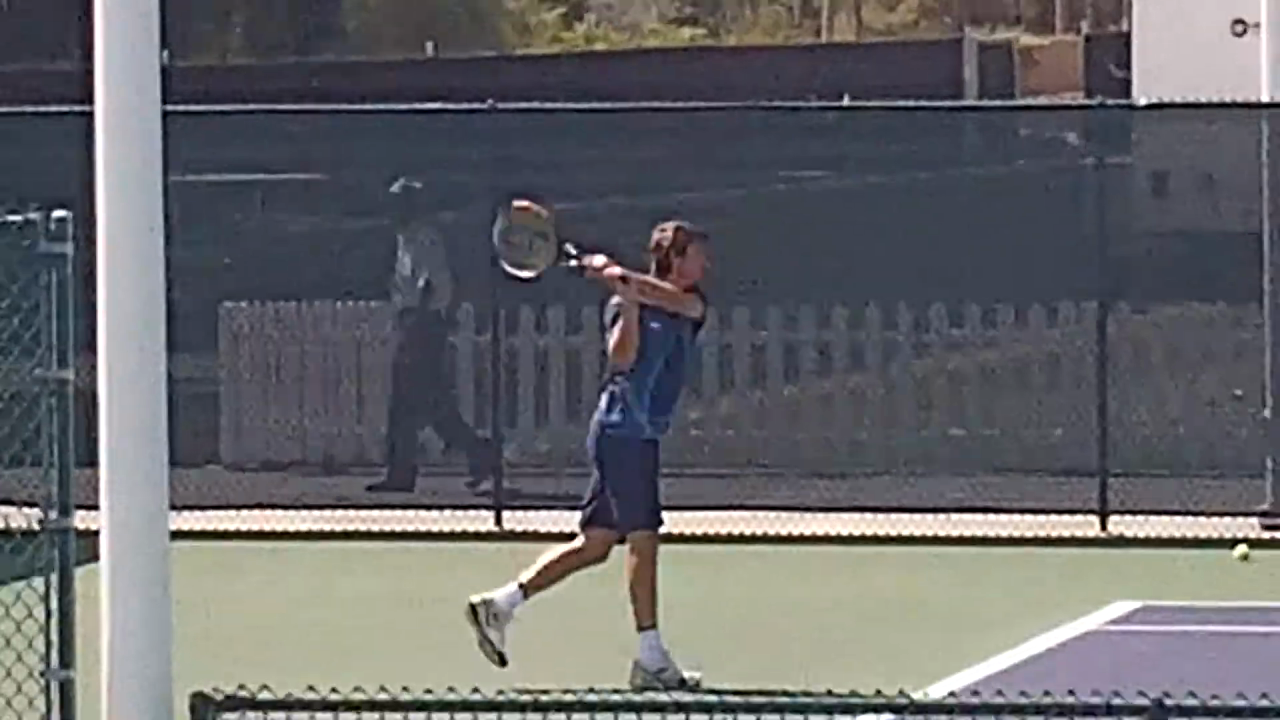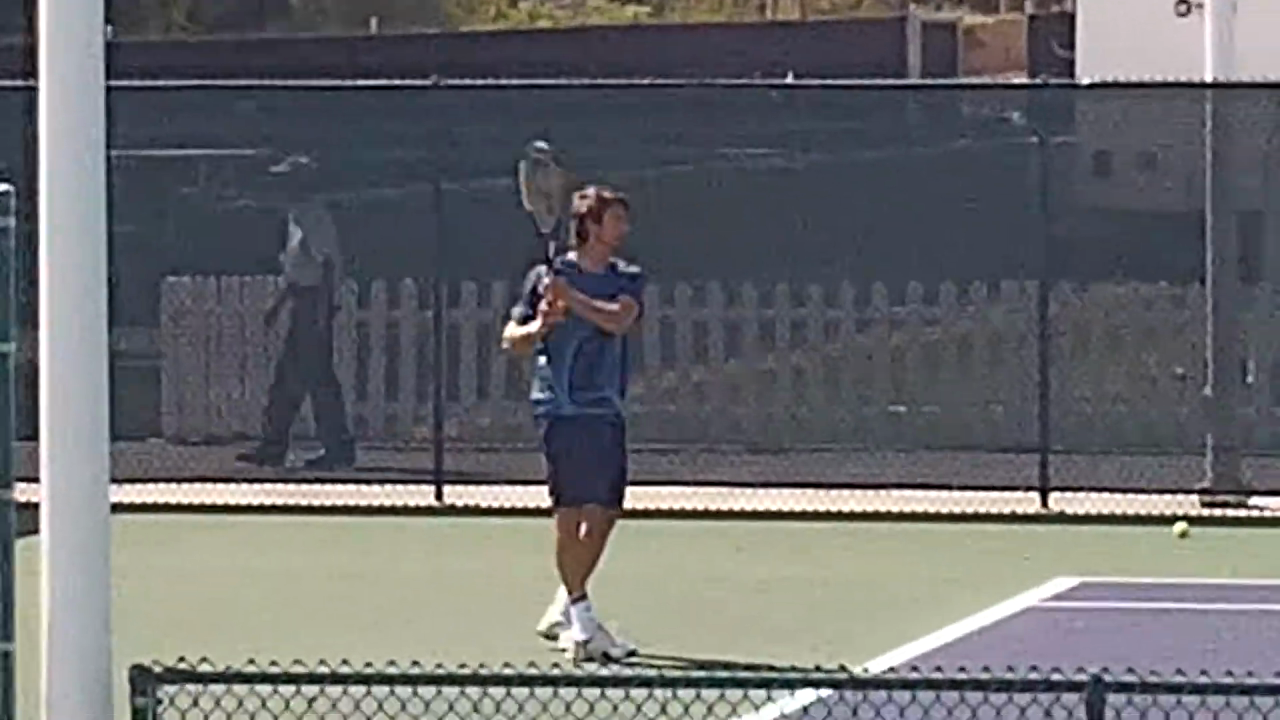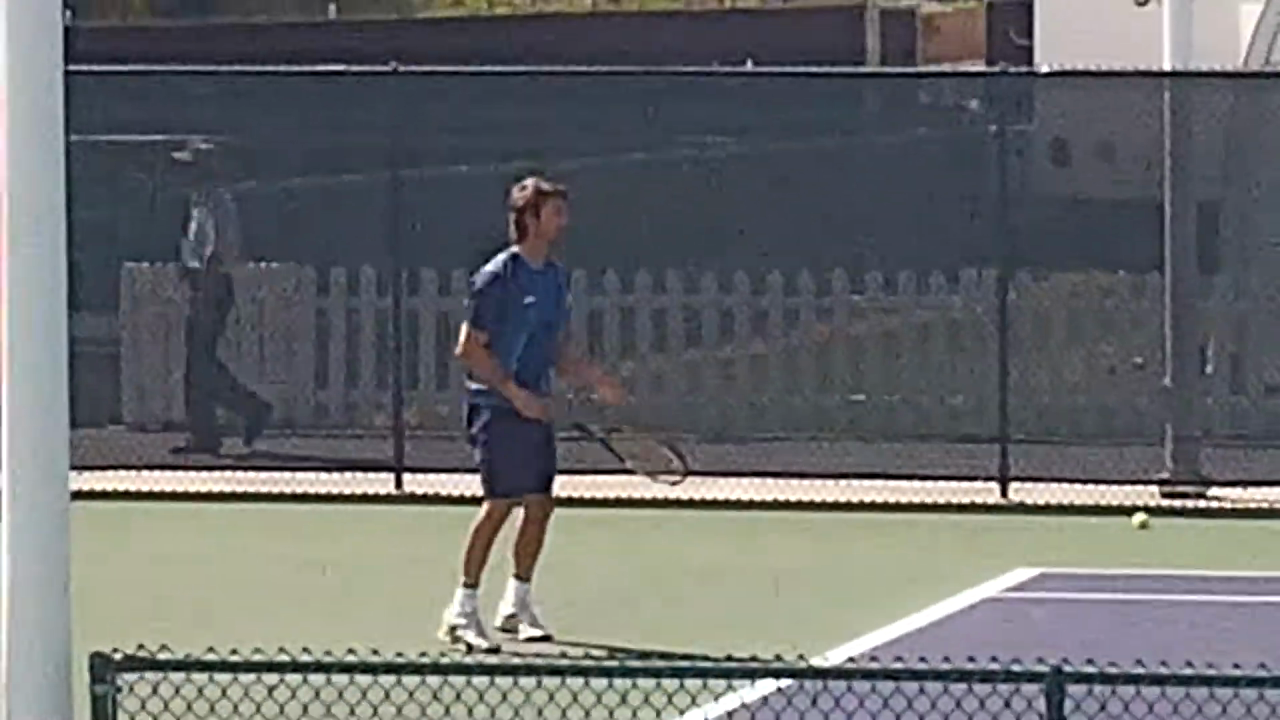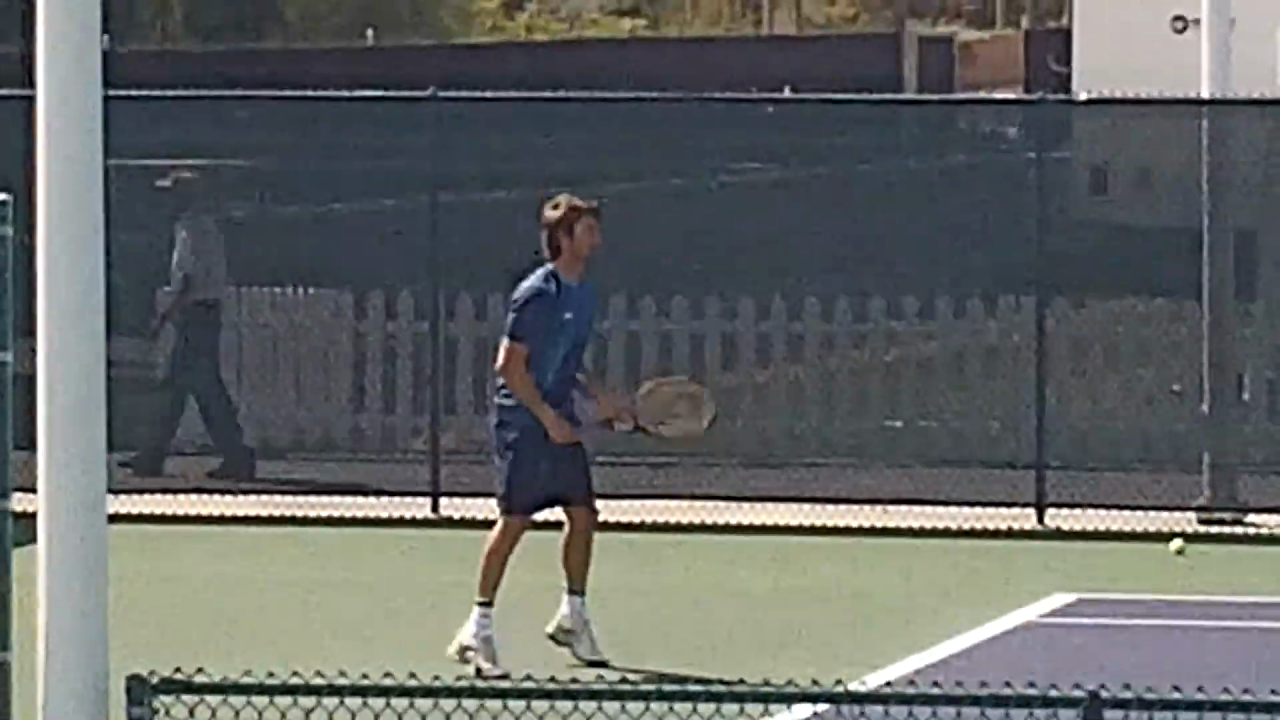
dt=0.4s
person 1, frame 1
left shoulder: (689, 302)
right shoulder: (625, 301)
left elbow: (683, 302)
right elbow: (622, 357)
left wrist: (627, 277)
right wrist: (623, 286)
left hip: (639, 438)
right hip: (622, 435)
left knee: (598, 542)
right knee: (643, 538)
left ankle: (502, 604)
right ankle: (649, 656)
person 1, frame 2
left shoulder: (630, 278)
right shoulder: (547, 277)
left elbow: (622, 319)
right elbow: (511, 338)
left wrist: (578, 303)
right wrist: (540, 324)
left hip: (607, 413)
right hip: (561, 411)
left knee: (603, 516)
right knee: (570, 514)
left ankle: (562, 614)
right ankle: (584, 625)
person 1, frame 3
left shoulder: (555, 276)
right shoulder: (498, 276)
right elbow: (469, 349)
left wrist: (594, 380)
right wrist: (515, 394)
left hip: (531, 408)
right hip: (496, 408)
left knee: (539, 505)
right knee: (499, 503)
left ankle: (516, 604)
right ankle: (461, 610)
person 1, frame 4
left shoulder: (584, 291)
right shoulder: (537, 293)
right elbow: (508, 363)
left wrist: (596, 395)
right wrist: (547, 416)
left hip: (561, 425)
right hip: (524, 422)
left knee: (584, 516)
right knee: (514, 521)
left ankle: (571, 618)
right ankle: (474, 632)
person 2, frame 1
left shoulder: (424, 239)
right shoulder: (408, 238)
left elbow: (426, 290)
left wrist: (407, 333)
right wrist: (404, 333)
left hip: (423, 326)
right hip: (416, 329)
left knee: (409, 402)
right knee: (433, 403)
person 2, frame 2
left shoulder: (314, 219)
right shoulder: (299, 218)
left elbow: (328, 265)
left wrist: (322, 313)
right wrist: (278, 305)
left hip: (313, 311)
right hip: (305, 309)
left knee: (290, 380)
right knee: (318, 381)
person 2, frame 3
left shoulder: (212, 203)
right shoulder: (203, 201)
left elbow: (216, 257)
left wrist: (202, 300)
left hip: (210, 290)
right hip: (206, 290)
left knee: (200, 361)
right knee: (201, 361)
person 2, frame 4
left shoulder: (193, 229)
right shoulder: (194, 226)
left elbow: (188, 281)
left wrist: (163, 317)
left hip: (196, 315)
right hip: (198, 315)
left knee: (207, 390)
right knee: (175, 386)
left ankle: (228, 458)
